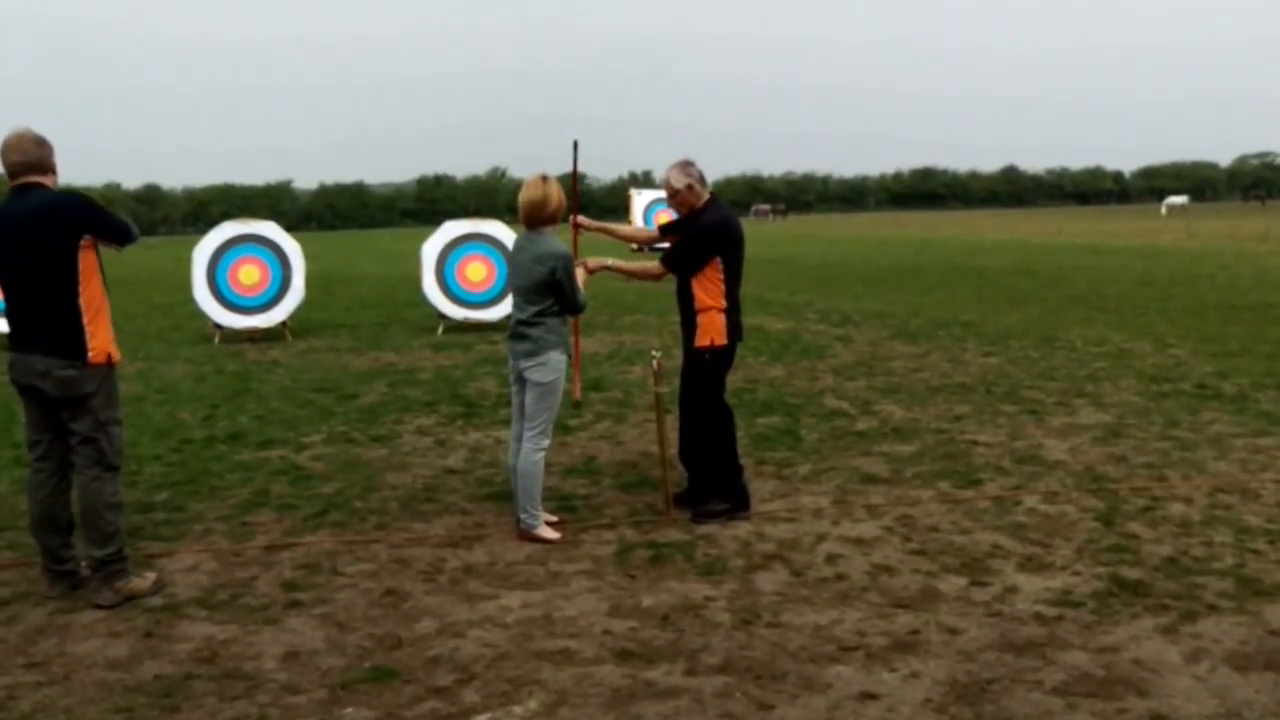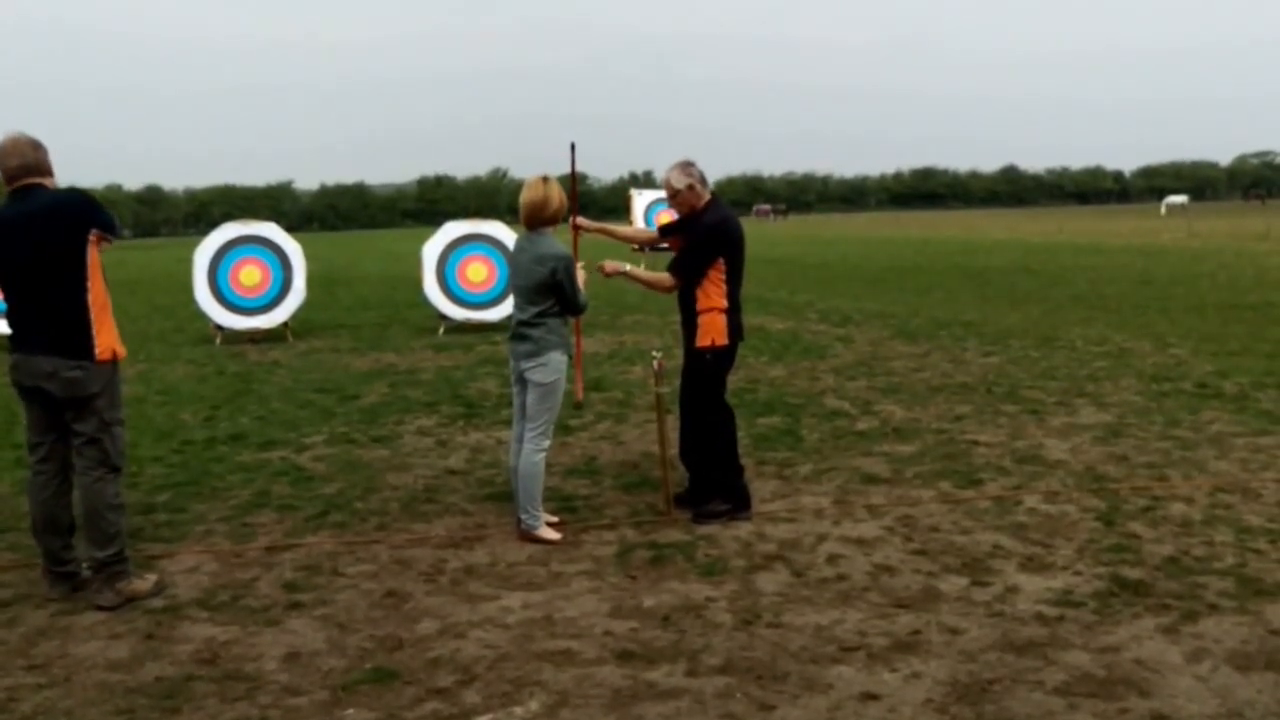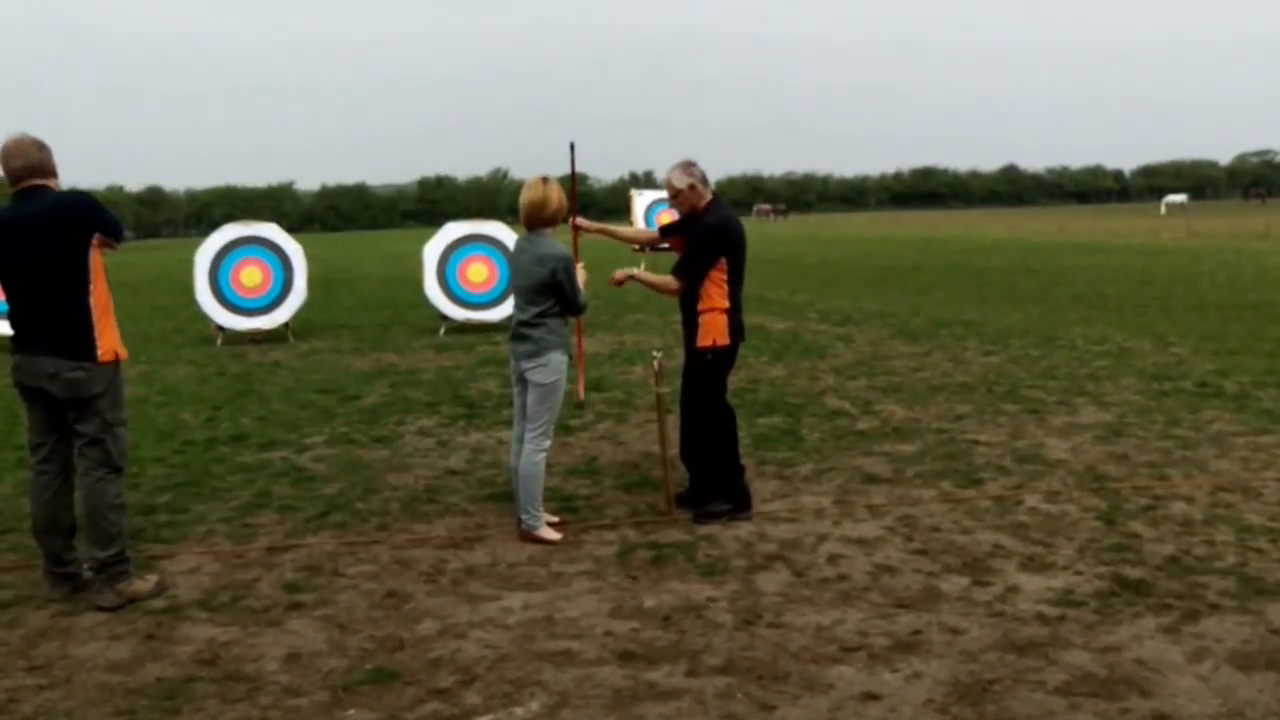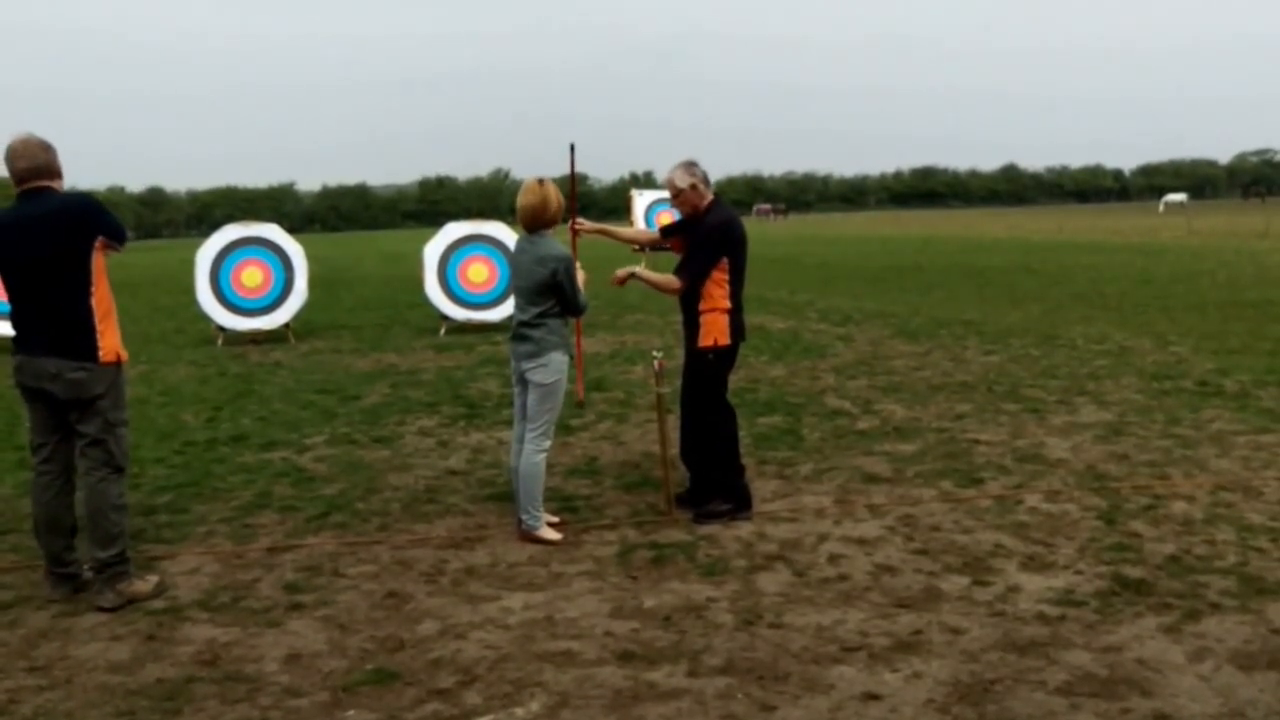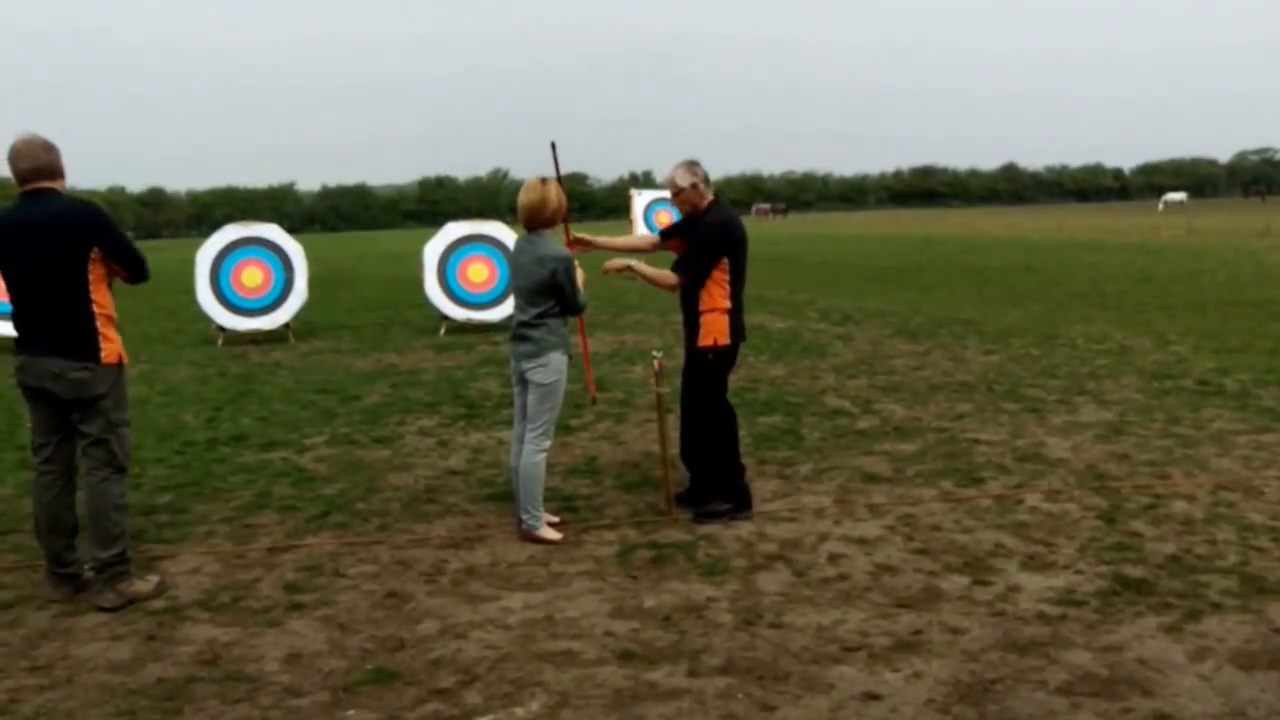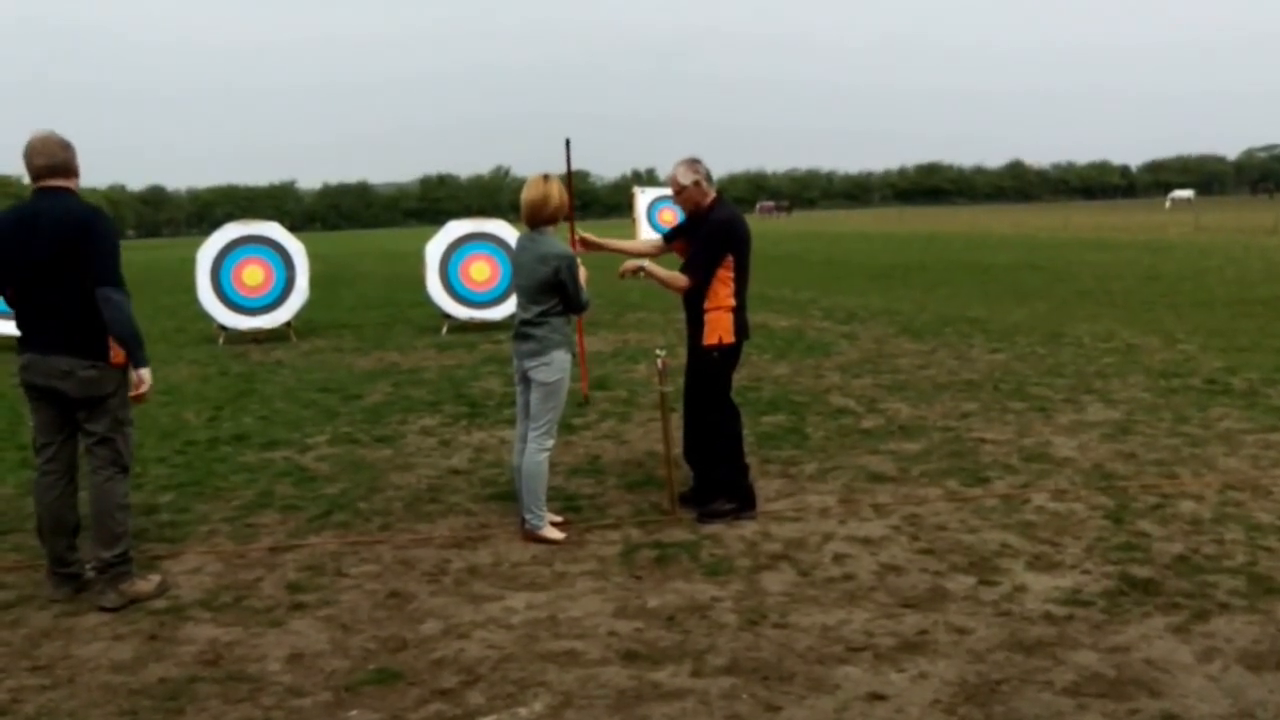
dt=0.4s
person 1, frame 1
right shoulder: (69, 208)
right elbow: (127, 235)
right wrist: (96, 229)
right hip: (78, 360)
left knee: (46, 464)
right knee: (97, 465)
left ankle: (58, 571)
right ankle: (110, 576)
person 1, frame 2
right shoulder: (73, 205)
right elbow: (110, 229)
right hip: (81, 360)
left knee: (46, 465)
right knee: (98, 466)
left ankle: (60, 572)
right ankle: (111, 578)
person 1, frame 3
right shoulder: (76, 207)
right elbow: (114, 234)
right hip: (83, 361)
left knee: (48, 465)
right knee: (100, 465)
left ankle: (60, 572)
right ankle: (112, 578)
person 1, frame 4
right shoulder: (79, 209)
right elbow: (119, 238)
right hip: (85, 361)
left knee: (49, 465)
right knee: (102, 465)
left ankle: (61, 573)
right ankle: (112, 578)
person 1, frame 5
right shoulder: (81, 215)
right elbow: (139, 269)
right wrist: (109, 267)
right hip: (87, 362)
left knee: (50, 465)
right knee: (104, 466)
left ankle: (62, 573)
right ankle: (113, 578)
person 1, frame 6
right shoulder: (89, 219)
right elbow: (110, 294)
right wrist: (138, 360)
right hip: (92, 361)
left knee: (53, 464)
right knee: (108, 467)
left ankle: (63, 573)
right ankle: (116, 579)
person 2, frame 1
left shoulder: (519, 245)
right shoulder: (557, 253)
right elbow: (575, 306)
right wrist: (580, 281)
left hip: (519, 349)
right hip: (545, 353)
left knee: (520, 435)
right knee: (536, 439)
left ankle: (526, 510)
right ankle: (530, 522)
person 2, frame 2
left shoulder: (520, 246)
right shoulder: (558, 255)
right elbow: (576, 307)
right wrist: (580, 281)
left hip: (520, 349)
right hip: (546, 354)
left knee: (521, 435)
right knee: (537, 440)
left ankle: (527, 511)
right ankle: (531, 523)
person 2, frame 3
left shoulder: (521, 246)
right shoulder: (558, 255)
right elbow: (576, 307)
right wrist: (580, 281)
left hip: (521, 349)
right hip: (546, 354)
left knee: (522, 436)
right knee: (537, 440)
left ankle: (527, 511)
right ankle: (531, 523)
person 2, frame 4
left shoulder: (521, 247)
right shoulder: (559, 256)
right elbow: (576, 307)
right wrist: (579, 281)
left hip: (521, 350)
right hip: (547, 354)
left knee: (522, 436)
right knee: (538, 440)
left ankle: (527, 511)
right ankle: (532, 523)
person 2, frame 5
left shoulder: (520, 247)
right shoulder: (558, 256)
right elbow: (575, 307)
right wrist: (579, 282)
left hip: (521, 350)
right hip: (546, 354)
left knee: (522, 435)
right knee: (537, 440)
left ankle: (527, 511)
right ankle: (532, 523)
person 2, frame 6
left shoulder: (522, 244)
right shoulder: (561, 254)
right elbow: (578, 305)
right wrist: (581, 279)
left hip: (523, 348)
right hip: (550, 353)
left knee: (524, 435)
right knee: (541, 439)
left ankle: (530, 511)
right ankle: (535, 523)
person 3, frame 1
left shoulder: (713, 224)
right shoulder: (699, 218)
left elbow: (657, 270)
right elbow: (649, 235)
left wrist: (607, 263)
right wrist: (596, 226)
left hip: (714, 330)
right hip: (701, 329)
left knee: (710, 408)
right knee: (693, 407)
left ankle: (732, 496)
right ankle: (703, 486)
person 3, frame 2
left shoulder: (714, 225)
right shoulder: (699, 219)
left elbow: (669, 282)
right elbow: (649, 235)
left wrist: (623, 269)
right wrist: (596, 227)
left hip: (714, 331)
right hip: (702, 329)
left knee: (711, 408)
right knee: (694, 407)
left ankle: (732, 496)
right ankle: (703, 486)
person 3, frame 3
left shoulder: (715, 225)
right shoulder: (700, 219)
left elbow: (675, 284)
right elbow: (650, 236)
left wrist: (632, 274)
right wrist: (597, 228)
left hip: (715, 331)
right hip: (702, 329)
left knee: (711, 408)
right knee: (695, 407)
left ankle: (733, 496)
right ankle: (704, 486)
person 3, frame 4
left shoulder: (717, 225)
right shoulder: (700, 220)
left elbow: (677, 284)
right elbow: (652, 236)
left wrist: (634, 272)
right wrist: (598, 229)
left hip: (716, 331)
right hip: (703, 329)
left knee: (712, 408)
right knee: (695, 407)
left ankle: (734, 496)
right ankle: (705, 486)
person 3, frame 5
left shoulder: (717, 225)
right shoulder: (700, 221)
left elbow: (673, 280)
right elbow: (652, 241)
left wrist: (629, 265)
right wrist: (596, 242)
left hip: (716, 331)
right hip: (703, 329)
left knee: (712, 408)
right knee: (695, 407)
left ankle: (734, 496)
right ankle: (705, 486)
person 3, frame 6
left shoulder: (721, 222)
right shoulder: (701, 220)
left elbow: (684, 281)
right elbow: (657, 245)
left wrist: (642, 267)
right wrist: (602, 244)
left hip: (719, 329)
right hip: (704, 328)
left knee: (716, 407)
right knee: (698, 406)
left ankle: (737, 495)
right ankle: (708, 485)
